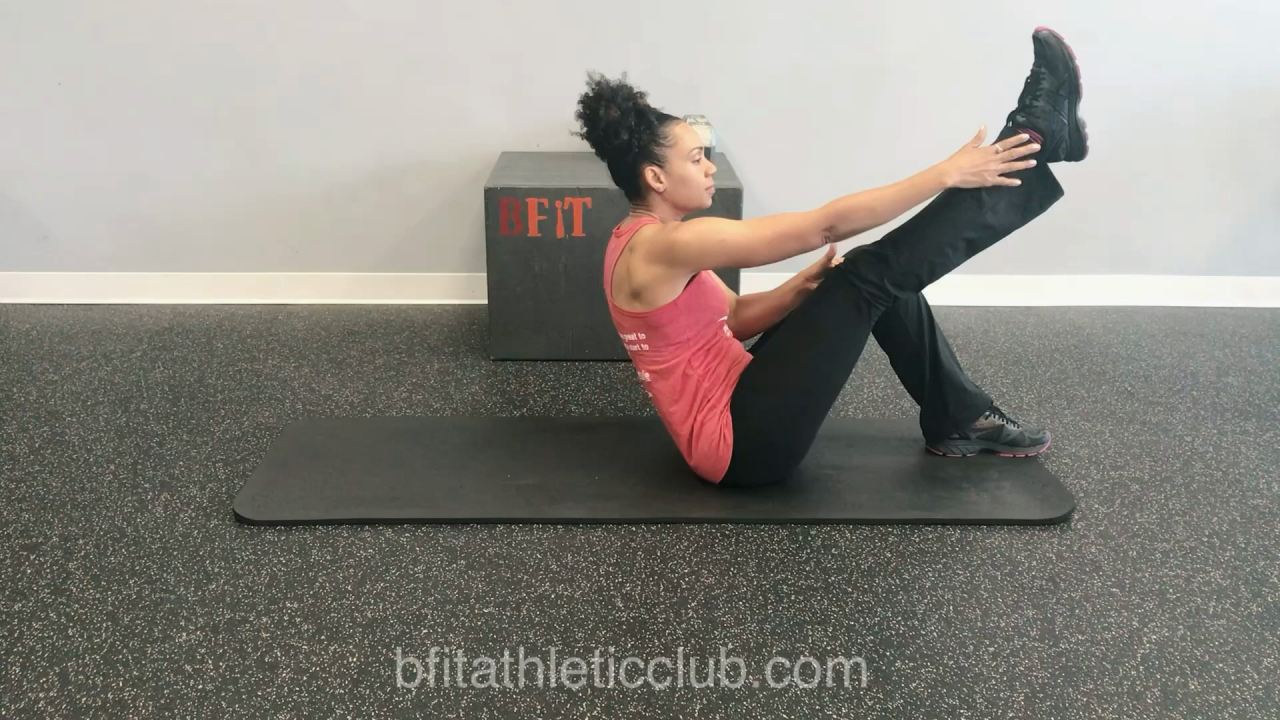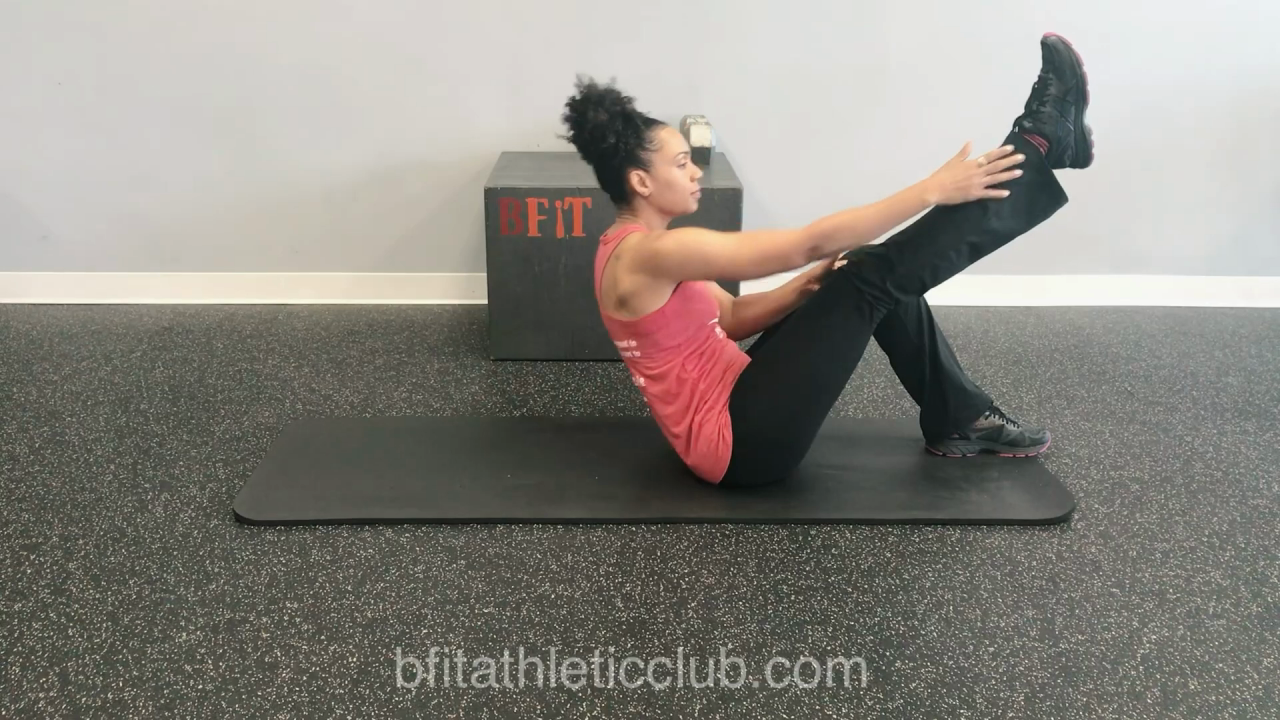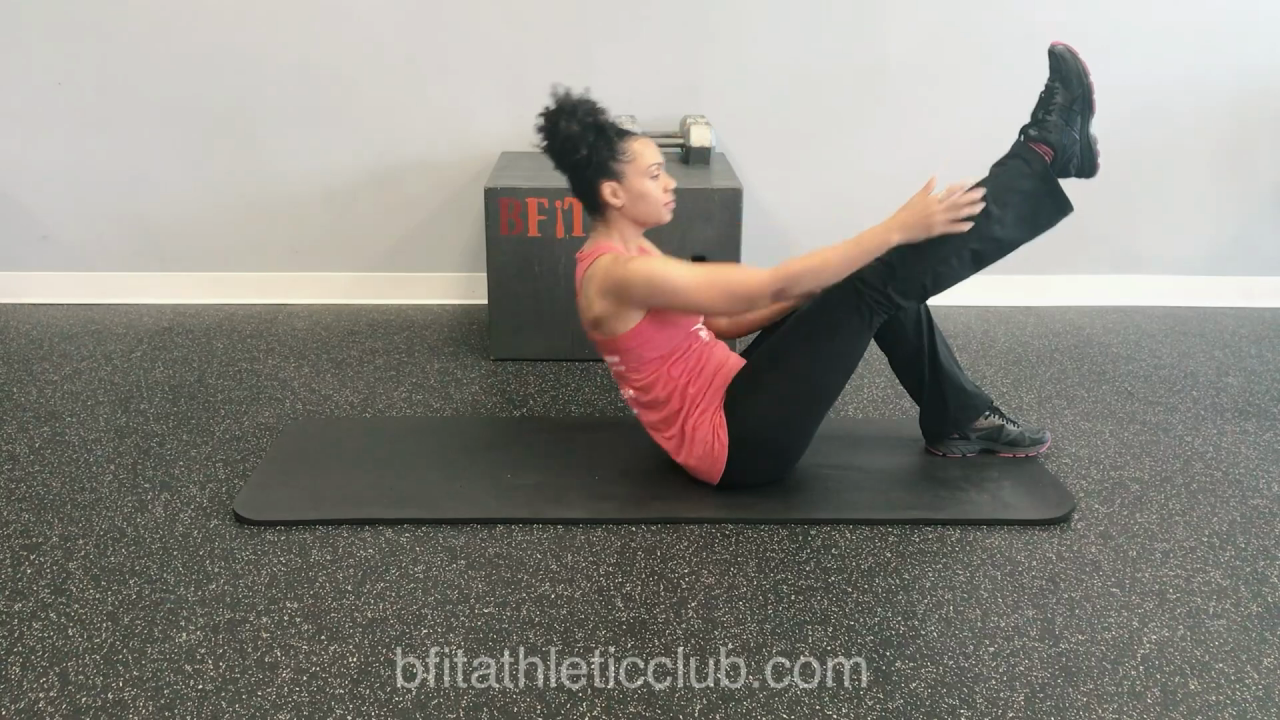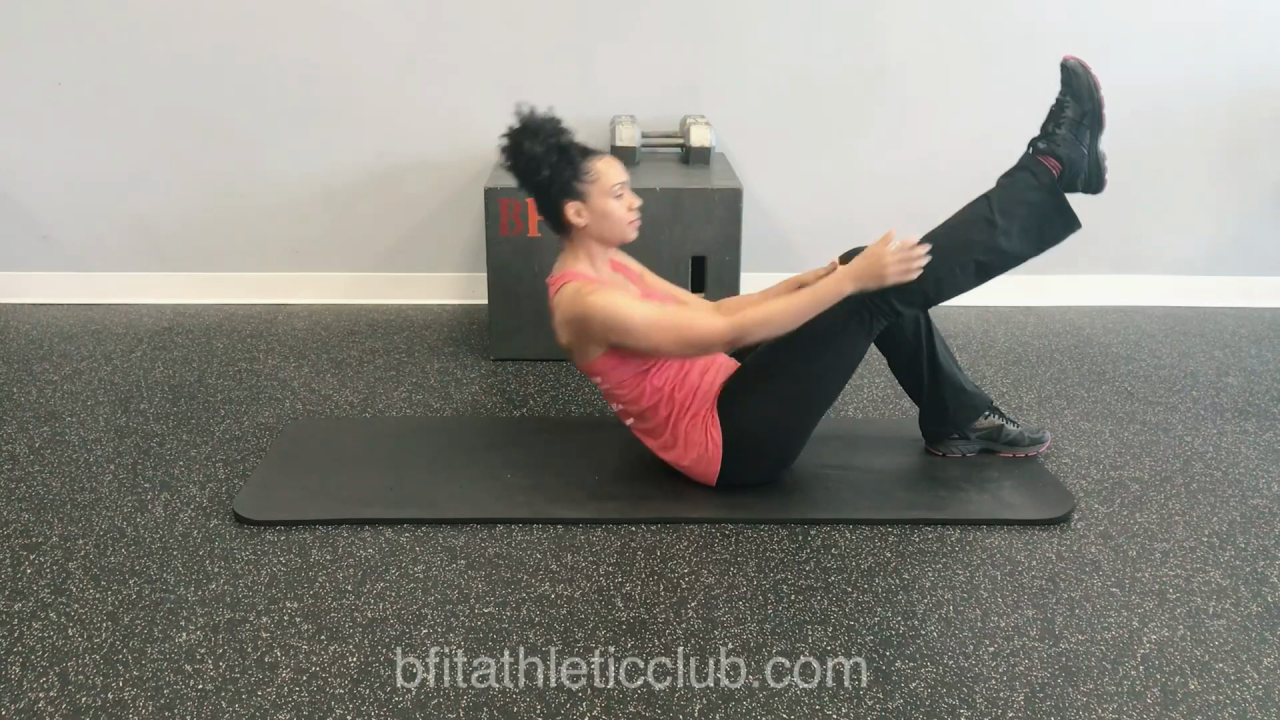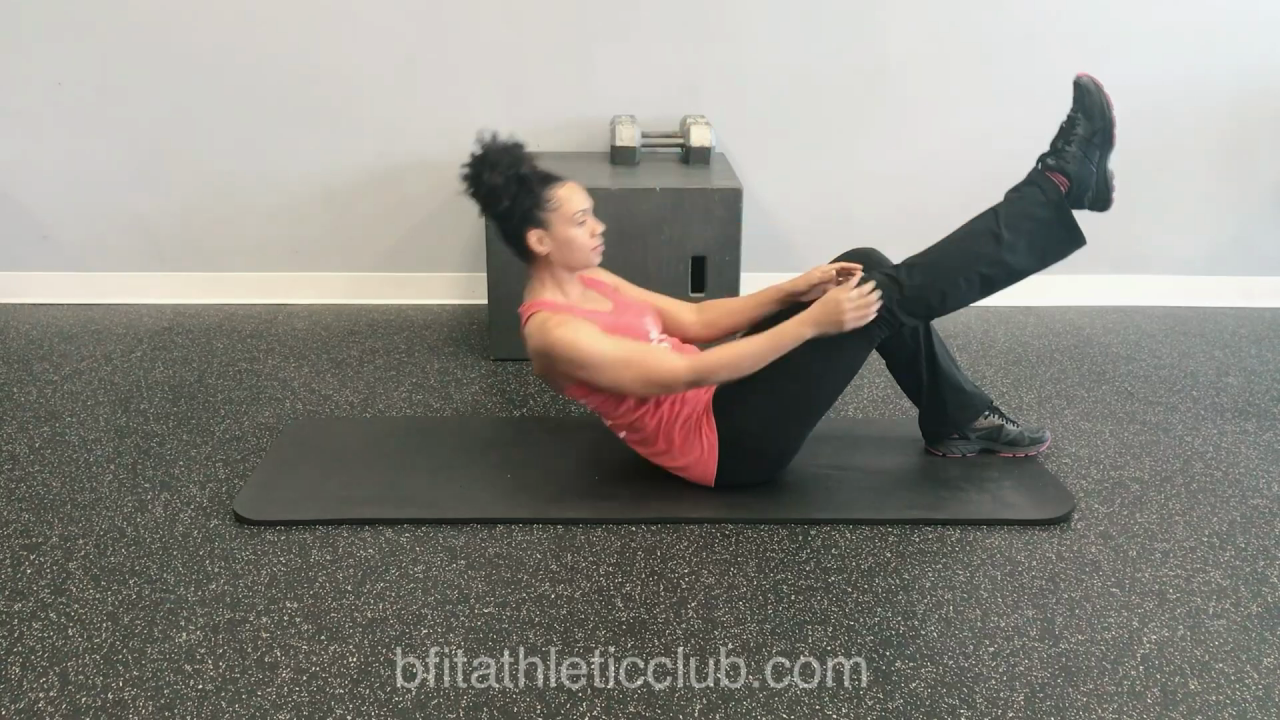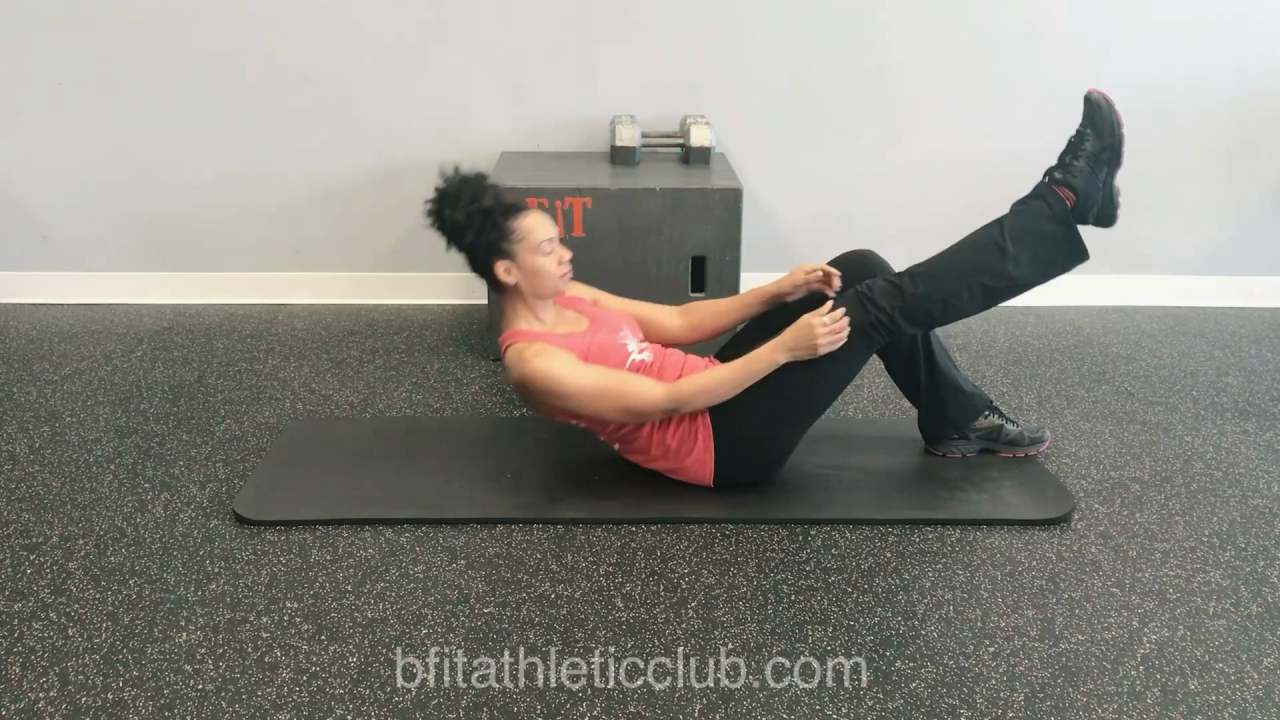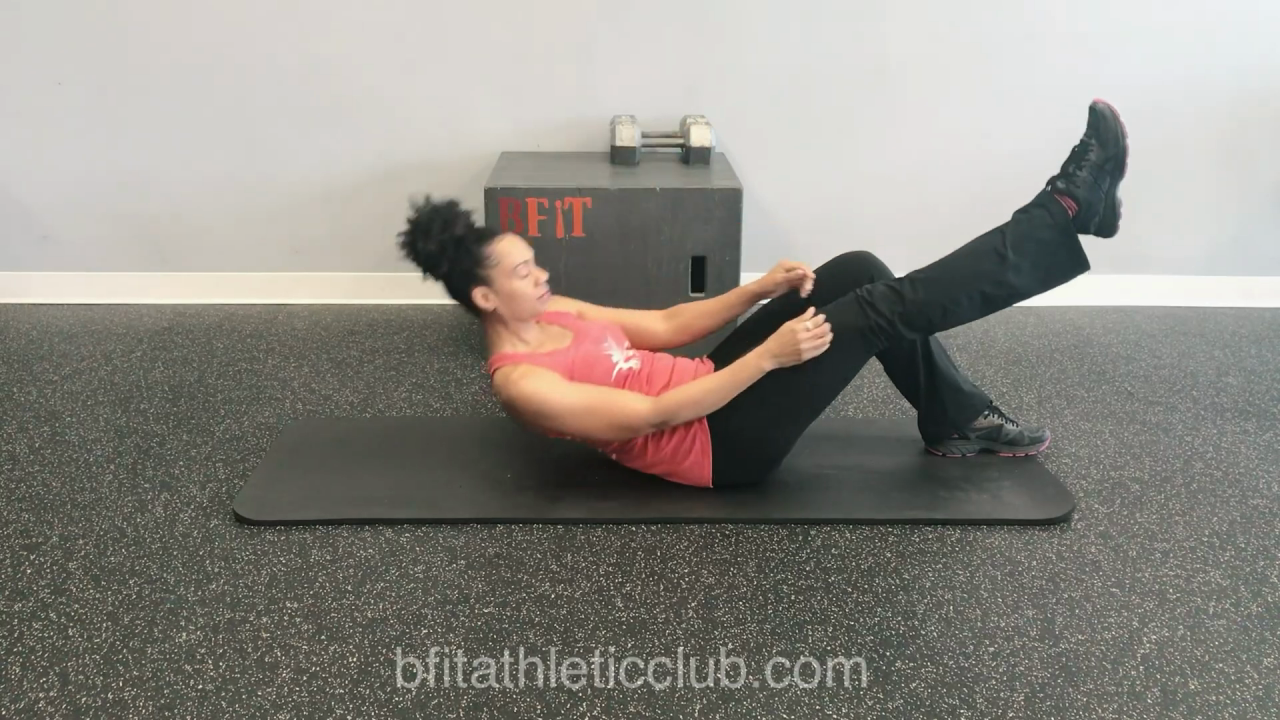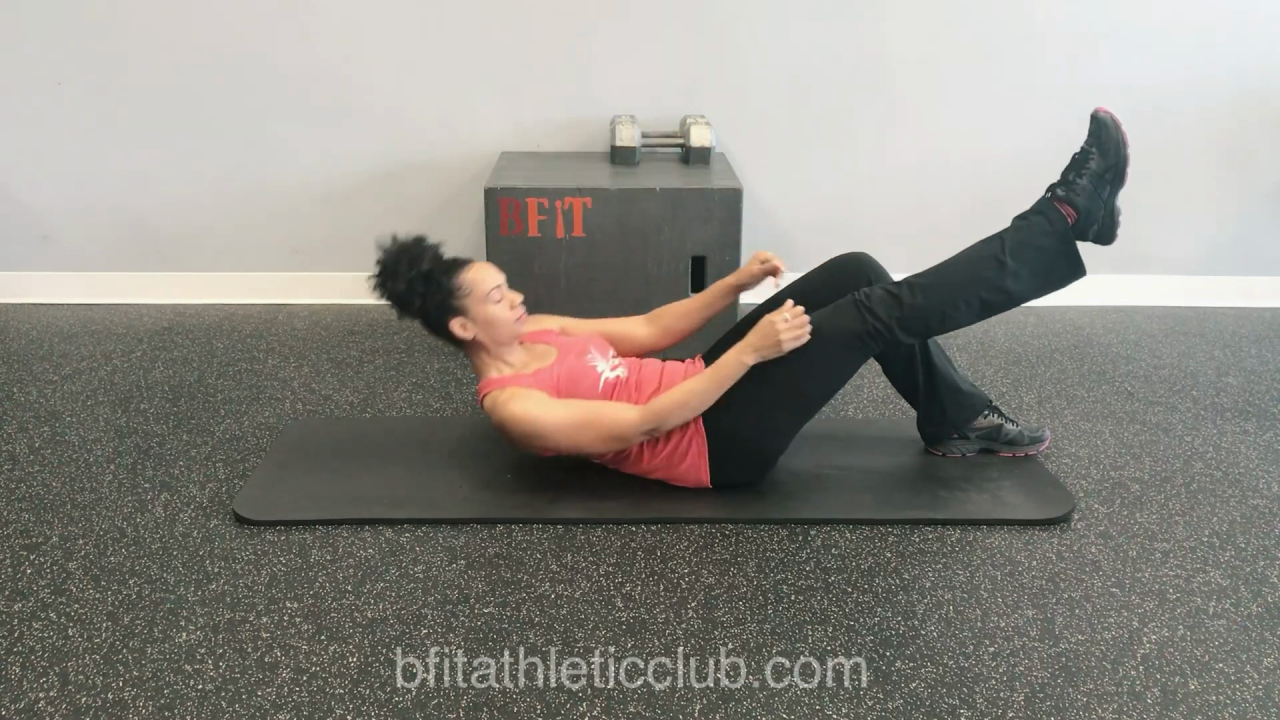
dt=0.1s
person 1, frame 1
left shoulder: (648, 239)
right shoulder: (667, 245)
right elbow: (828, 223)
left wrist: (806, 286)
right wrist: (945, 174)
left hip: (739, 401)
right hip: (747, 439)
left knee: (879, 276)
right knee: (874, 276)
left ankle: (960, 424)
right ankle: (1034, 140)
person 1, frame 2
left shoulder: (637, 243)
right shoulder: (652, 253)
right elbow: (813, 241)
left wrist: (806, 287)
right wrist: (933, 190)
left hip: (732, 404)
right hip: (743, 441)
left knee: (878, 275)
right knee: (878, 278)
left ankle: (960, 424)
right ankle: (1038, 145)
person 1, frame 3
left shoulder: (628, 248)
right shoulder: (622, 272)
left elbow: (720, 314)
right elbow: (771, 288)
left wrist: (813, 278)
right wrist: (898, 226)
left hip: (735, 397)
right hip: (740, 440)
left knee: (879, 273)
right knee: (883, 284)
left ankle: (959, 426)
right ankle: (1042, 157)
person 1, frame 4
left shoulder: (601, 264)
right shoulder: (586, 300)
left elbow: (706, 317)
right elbow: (734, 331)
left wrist: (807, 283)
right wrist: (851, 278)
left hip: (721, 401)
right hip: (733, 443)
left knee: (882, 281)
right knee: (880, 295)
left ankle: (960, 426)
right ankle: (1050, 169)
person 1, frame 5
left shoulder: (582, 278)
right shoulder: (553, 332)
left elbow: (696, 321)
right elbow: (692, 371)
left wrist: (797, 288)
right wrist: (811, 321)
left hip: (720, 395)
right hip: (727, 441)
left knee: (866, 270)
right knee: (891, 297)
left ankle: (959, 426)
right ankle: (1058, 188)
person 1, frame 6
left shoulder: (560, 297)
right shoulder: (532, 359)
left elbow: (677, 325)
right elbow: (665, 401)
left wrist: (779, 291)
right wrist: (786, 346)
left hip: (704, 404)
right hip: (720, 444)
left knee: (862, 272)
right knee: (889, 305)
left ankle: (959, 425)
right ankle: (1063, 200)
person 1, frame 7
left shoulder: (547, 315)
right shoulder: (522, 384)
left elbow: (668, 325)
right elbow: (656, 417)
left wrist: (761, 289)
right wrist: (773, 353)
left hip: (713, 388)
right hip: (720, 442)
left knee: (859, 271)
right knee: (884, 308)
left ankle: (957, 425)
right ankle: (1066, 210)
person 1, frame 8
left shoulder: (530, 333)
right shoulder: (508, 403)
left elbow: (647, 330)
right elbow: (644, 424)
left wrist: (734, 283)
right wrist: (754, 347)
left hip: (700, 390)
right hip: (712, 443)
left knee: (856, 273)
right knee: (882, 313)
left ankle: (958, 424)
right ankle: (1065, 217)
